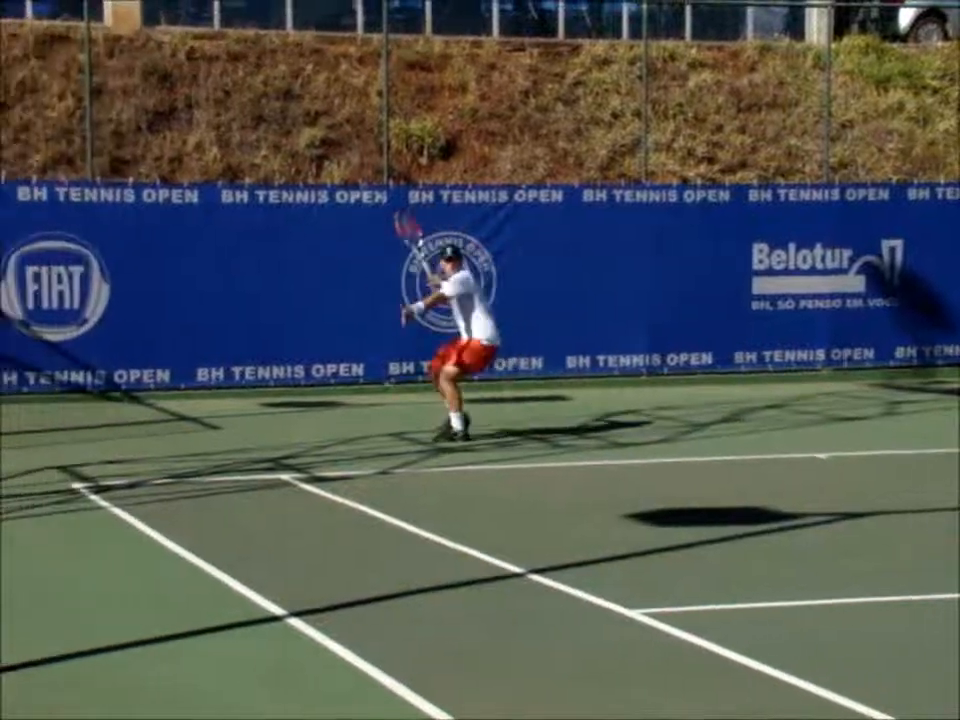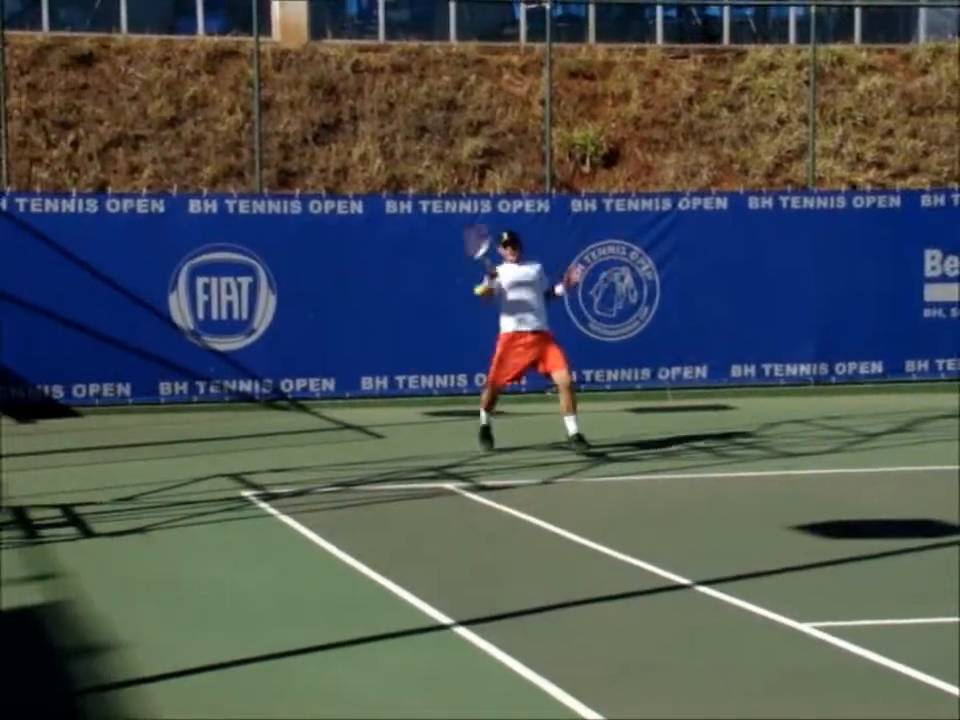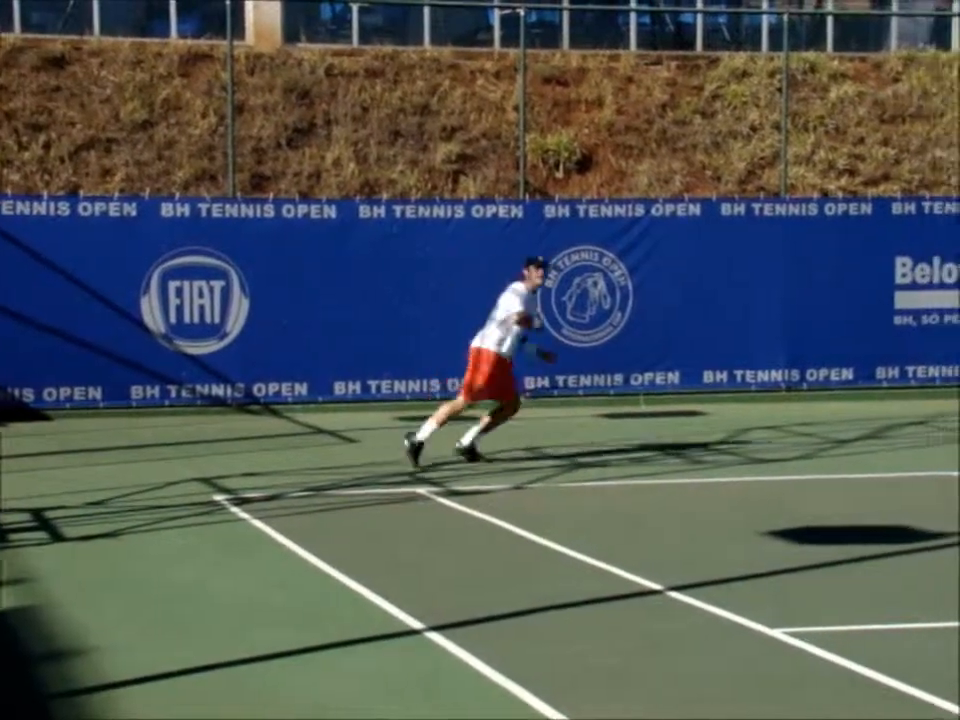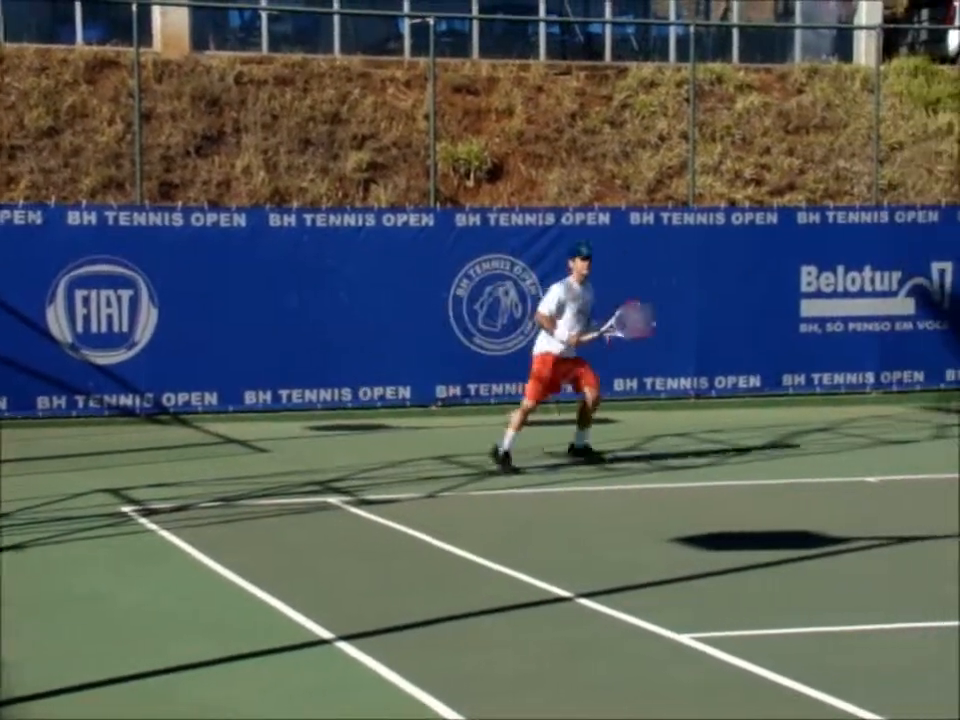
dt=0.5s
person 1, frame 1
left shoulder: (462, 277)
right shoulder: (454, 279)
left elbow: (441, 297)
left wrist: (414, 307)
right wrist: (439, 283)
left hip: (484, 341)
right hip: (469, 339)
left knee: (445, 376)
right knee: (435, 370)
left ankle: (458, 429)
right ankle: (457, 416)
person 1, frame 2
left shoulder: (536, 269)
right shoulder: (495, 273)
left elbow: (546, 294)
right elbow: (484, 292)
left wrist: (564, 287)
right wrist: (489, 282)
left hip: (542, 335)
right hip: (512, 337)
left knee: (565, 380)
right knee: (493, 386)
left ankle: (574, 434)
right ankle: (485, 425)
person 1, frame 3
left shoulder: (529, 299)
right shoulder: (518, 290)
right elbow: (518, 319)
left wrist: (536, 351)
right wrist: (531, 322)
left hip: (502, 357)
right hip: (487, 351)
left knee: (512, 405)
right knee: (465, 400)
left ankle: (467, 443)
right ankle: (417, 439)
person 1, frame 4
left shoulder: (587, 289)
right shoulder: (560, 289)
right elbow: (541, 318)
left wrist: (593, 330)
right wrist: (564, 337)
left hip: (570, 356)
right hip: (549, 353)
left knee: (593, 394)
right knee: (531, 402)
left ankle: (580, 445)
right ankle: (502, 450)
